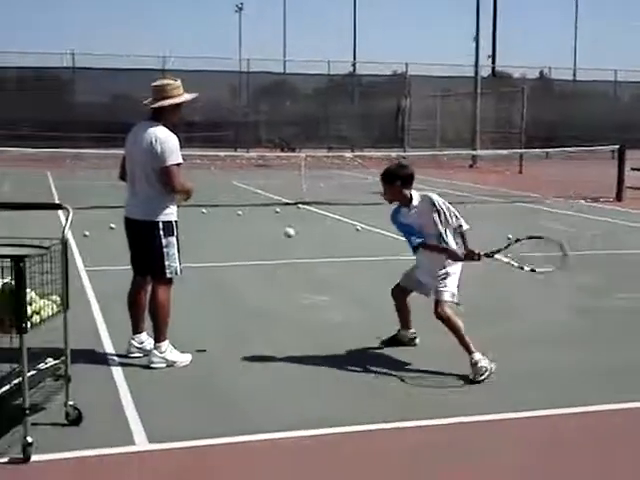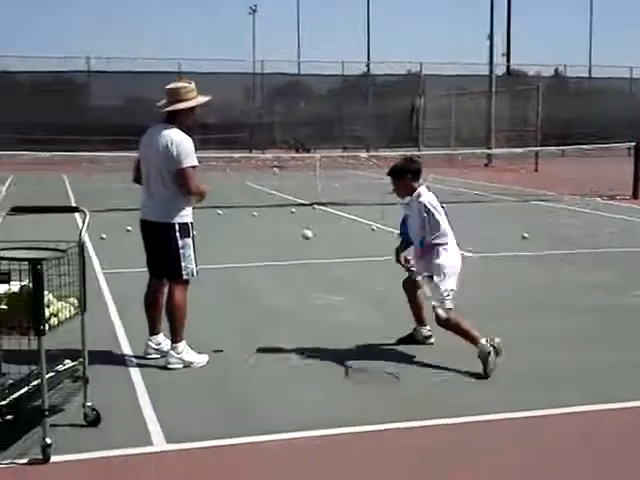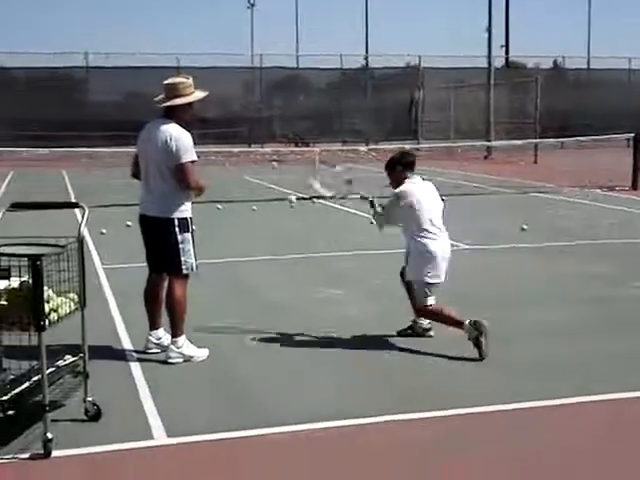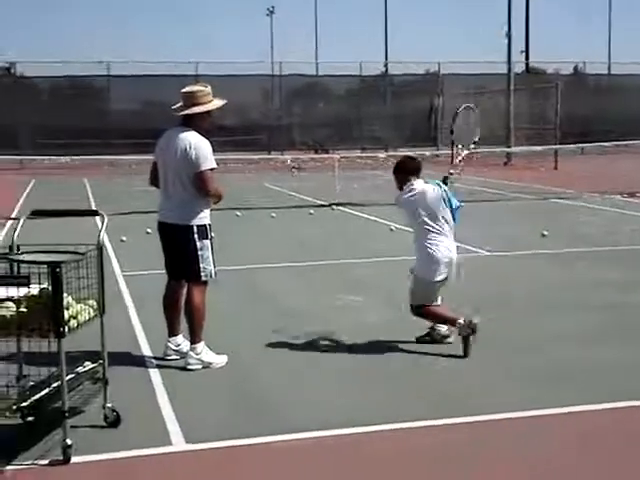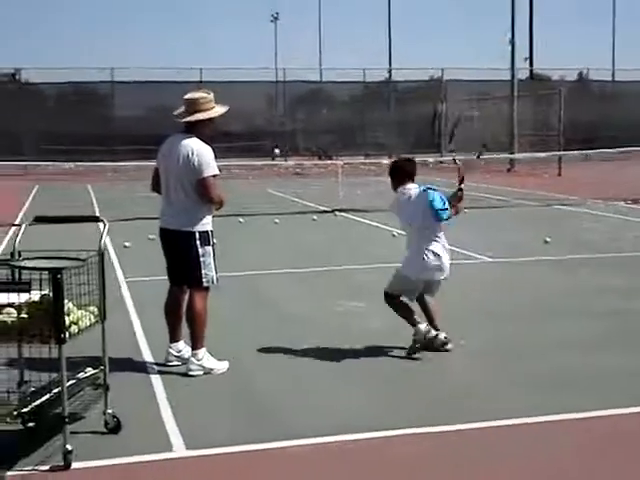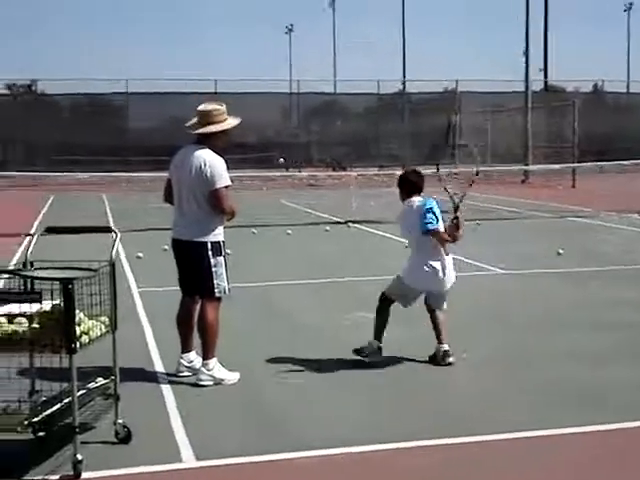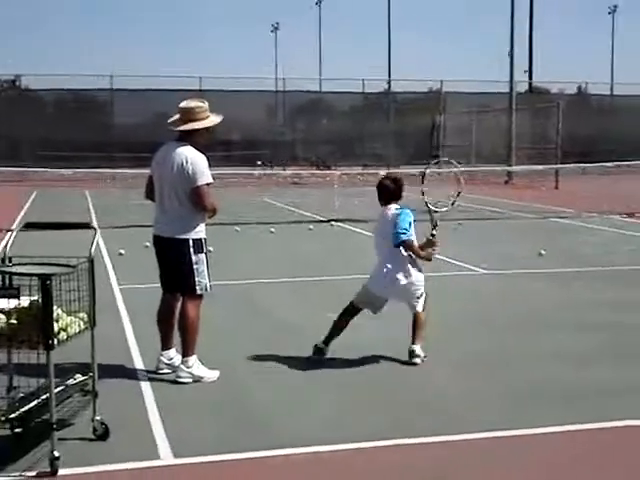
dt=0.1s
person 1, frame 1
left shoulder: (135, 132)
right shoulder: (165, 137)
left elbow: (124, 174)
right elbow: (174, 184)
right wrist: (188, 189)
left hip: (134, 216)
right hip: (157, 220)
left knee: (141, 278)
right knee: (162, 282)
left ankle: (138, 339)
right ankle: (161, 349)
person 1, frame 2
left shoulder: (150, 135)
right shoulder: (180, 140)
left elbow: (138, 177)
right elbow: (190, 185)
right wrist: (202, 191)
left hip: (150, 218)
right hip: (173, 221)
left knee: (157, 280)
right knee: (178, 283)
left ankle: (155, 340)
right ankle: (177, 349)
person 1, frame 3
left shoulder: (147, 130)
right shoulder: (179, 135)
left elbow: (137, 172)
right elbow: (189, 181)
right wrist: (201, 186)
left hip: (149, 213)
right hip: (172, 216)
left knee: (157, 275)
right knee: (178, 278)
left ankle: (155, 335)
right ankle: (177, 343)
person 1, frame 4
left shoulder: (165, 138)
right shoulder: (198, 143)
left elbow: (154, 179)
right elbow: (209, 188)
right wrist: (219, 194)
left hip: (167, 220)
right hip: (191, 223)
left knee: (176, 282)
right knee: (197, 284)
left ankle: (174, 341)
right ankle: (196, 350)
person 1, frame 5
left shoulder: (167, 145)
right shoulder: (200, 150)
left elbow: (156, 185)
right elbow: (211, 195)
right wrist: (221, 200)
left hip: (169, 227)
right hip: (193, 230)
left knee: (178, 288)
right knee: (199, 290)
left ankle: (176, 347)
right ankle: (198, 356)
person 1, frame 6
left shoulder: (180, 156)
right shoulder: (213, 161)
left elbow: (169, 196)
right elbow: (223, 206)
right wrist: (232, 211)
left hip: (181, 237)
right hip: (205, 240)
left knee: (190, 298)
right knee: (211, 301)
left ankle: (187, 358)
right ankle: (209, 367)
person 1, frame 7
left shoulder: (162, 152)
right shoulder: (195, 158)
left elbow: (150, 193)
right elbow: (205, 203)
right wrist: (214, 208)
left hip: (163, 234)
right hip: (186, 237)
left knee: (171, 295)
right knee: (192, 298)
left ankle: (167, 355)
right ankle: (188, 364)
person 2, frame 1
left shoulder: (431, 201)
right shoulder: (397, 215)
left elbow: (459, 226)
right elbow: (419, 244)
left wrist: (466, 249)
right wrist: (447, 250)
left hip: (447, 264)
right hip: (425, 263)
left knee: (442, 310)
right knee: (398, 292)
left ankle: (479, 360)
right ankle: (406, 334)
person 2, frame 2
left shoulder: (425, 203)
right shoulder: (410, 206)
left elbow: (440, 237)
right elbow: (407, 239)
left wrist: (419, 259)
right wrist: (401, 253)
left hip: (443, 261)
right hip: (428, 259)
left knee: (442, 316)
right knee: (409, 284)
left ankle: (486, 346)
right ankle: (422, 331)
person 2, frame 3
left shoulder: (400, 194)
right shoulder: (428, 186)
left elbow: (382, 220)
left wrist: (378, 211)
left hip: (428, 252)
right hip: (438, 247)
left knee: (425, 306)
right knee: (406, 275)
left ankle: (471, 327)
right ankle: (421, 323)
person 2, frame 4
left shoulder: (402, 198)
right shoulder: (439, 189)
right elbow: (453, 216)
left hip: (430, 255)
right hip: (449, 252)
left knee: (420, 308)
right knee: (425, 288)
left ankle: (463, 324)
right ankle: (440, 330)
person 2, frame 5
left shoulder: (397, 200)
right shoulder: (426, 192)
left wrist: (450, 202)
right wrist: (453, 204)
left hip: (420, 258)
right hip: (441, 258)
left knee: (391, 296)
right knee: (421, 294)
left ankle: (421, 329)
right ankle: (437, 336)
person 2, frame 6
left shoulder: (403, 215)
right shoulder: (428, 205)
right elbow: (432, 231)
left wrist: (450, 231)
right wrist: (449, 238)
left hip: (418, 270)
right hip: (441, 270)
left knee: (385, 299)
right knee: (433, 306)
left ankle: (376, 345)
right ankle: (443, 348)
person 2, frame 7
left shoulder: (380, 221)
right shoulder: (403, 214)
right elbow: (406, 243)
left wrist: (423, 246)
right wrist: (422, 254)
left hip: (381, 278)
right hip: (408, 278)
left knee: (352, 309)
right knee: (418, 307)
left ankle: (324, 346)
right ankle: (416, 348)
